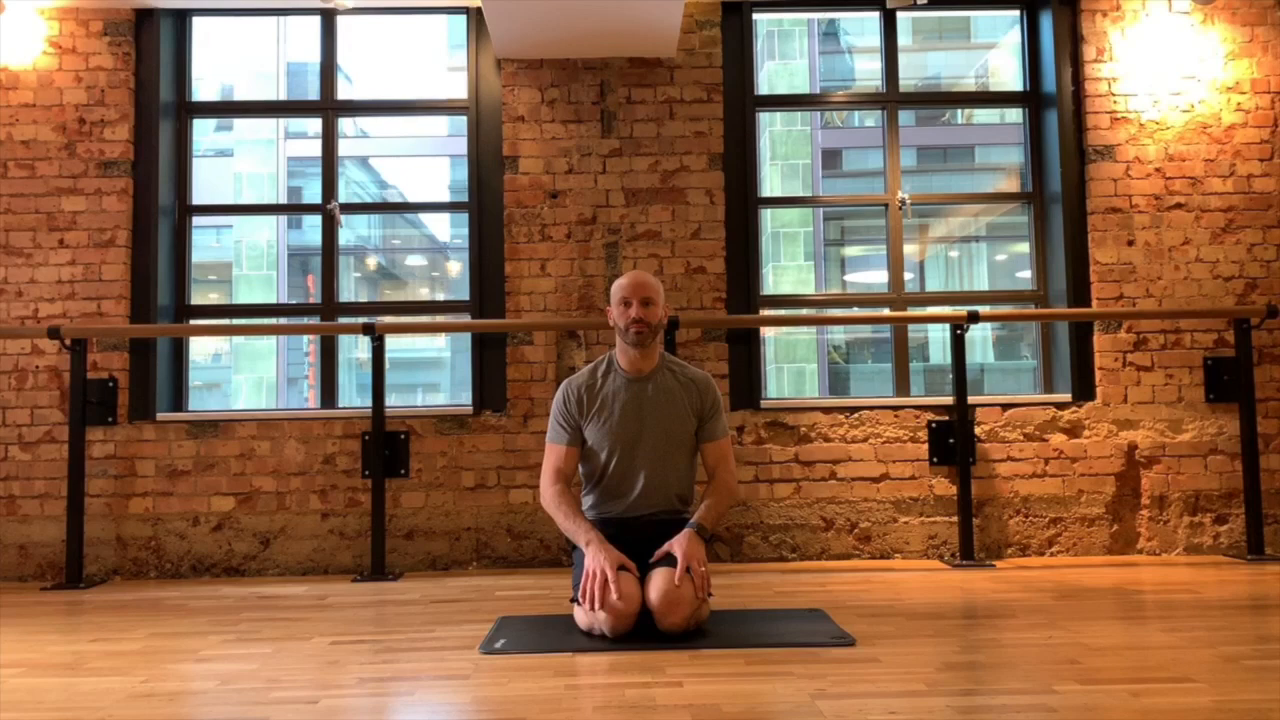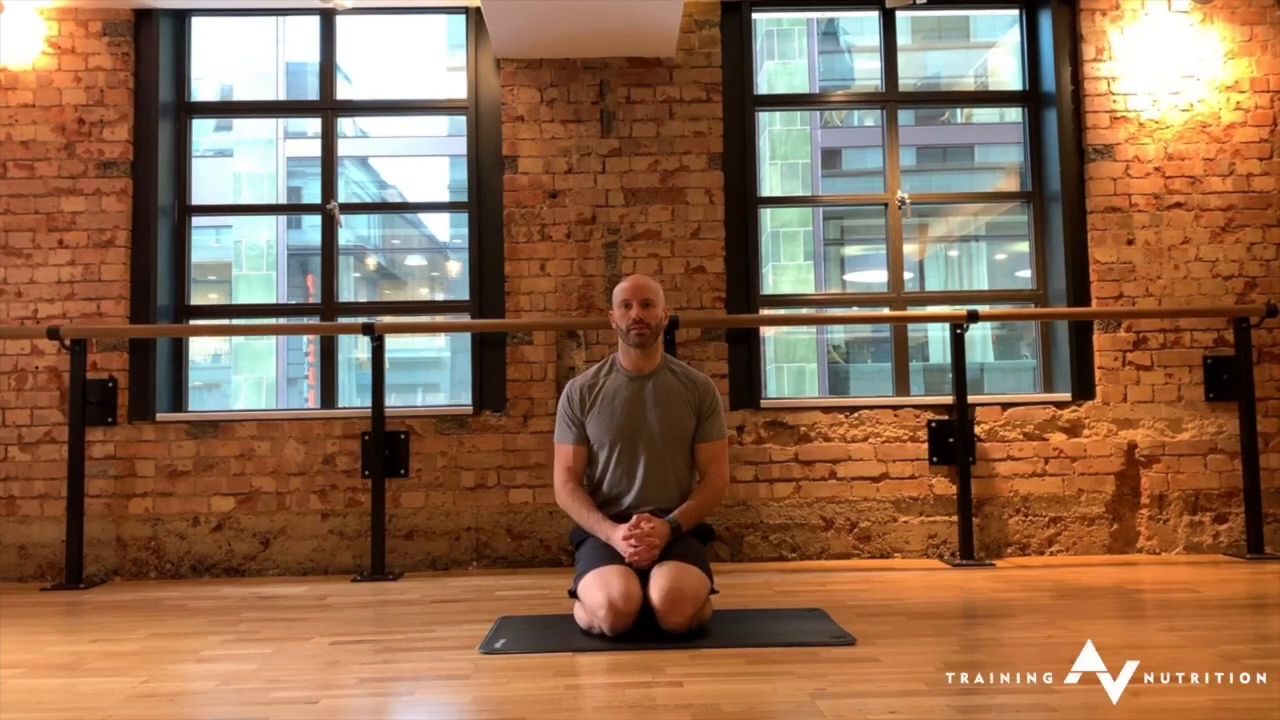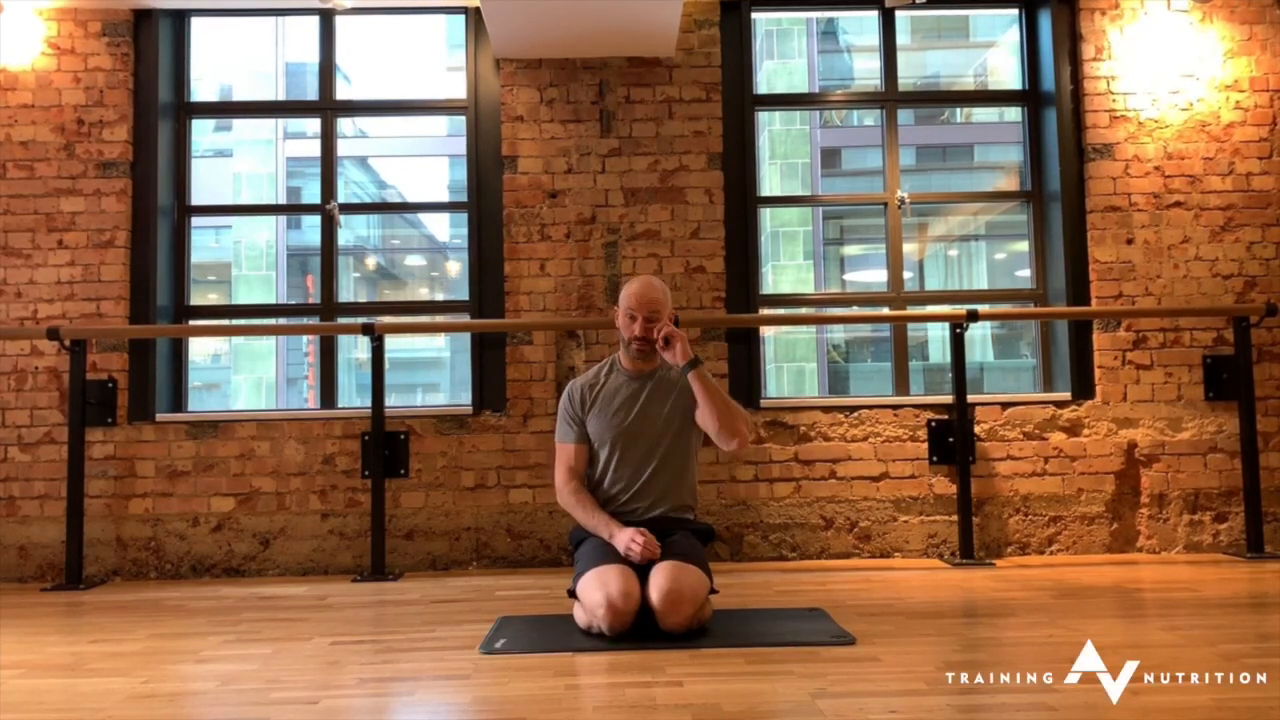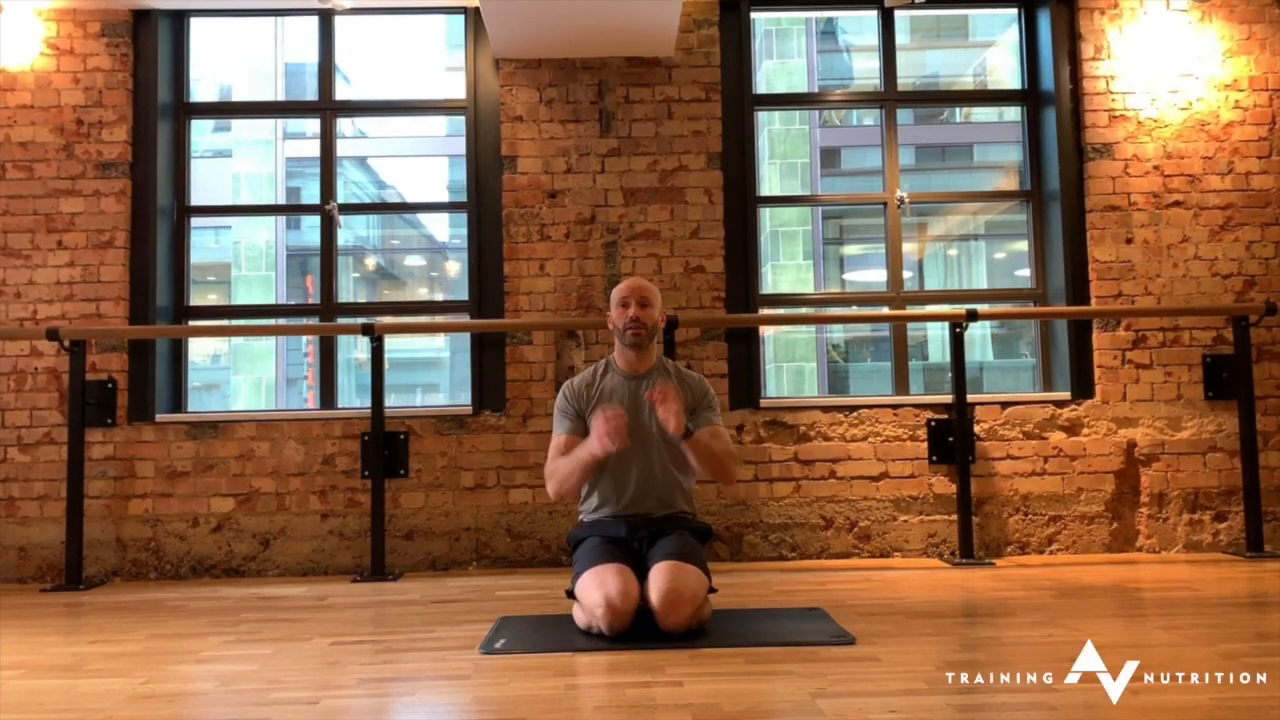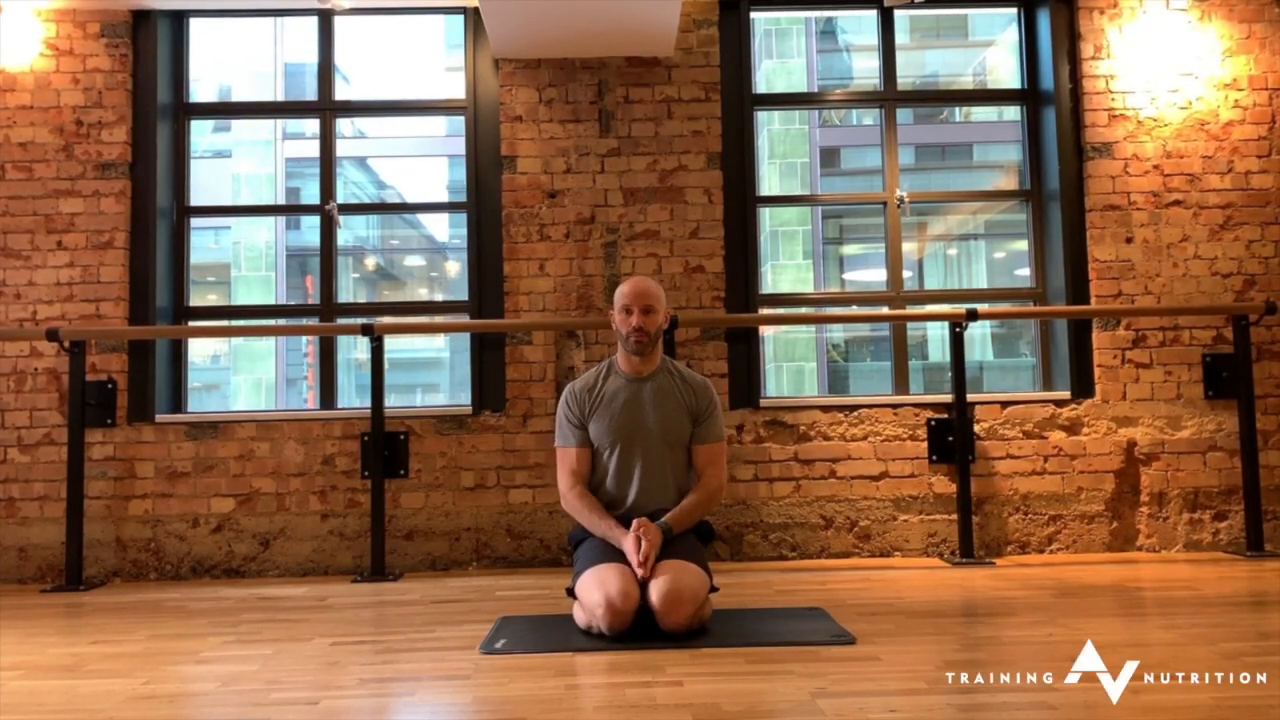
dt=1s
person 1, frame 1
left shoulder: (699, 387)
right shoulder: (576, 391)
left elbow: (723, 476)
right elbow: (553, 484)
left wrist: (694, 533)
right wrist: (594, 544)
left hip: (673, 526)
right hip: (603, 527)
left knee: (672, 611)
right knee: (614, 614)
right ankle: (586, 605)
person 1, frame 2
left shoulder: (698, 388)
right shoulder: (580, 392)
left elbow: (715, 478)
right elbow: (566, 484)
left wrist: (669, 527)
right wrist: (613, 532)
left hip: (677, 529)
right hip: (603, 530)
left knee: (675, 608)
right knee: (614, 610)
right ankle: (588, 598)
person 1, frame 3
left shoulder: (689, 383)
right shoulder: (581, 391)
left elbow: (736, 438)
right elbow: (567, 484)
left wrist: (689, 365)
right wrist: (616, 533)
left hip: (675, 528)
right hip: (604, 531)
left knee: (675, 608)
right knee: (614, 609)
left ankle: (645, 591)
right ankle: (589, 598)
person 1, frame 4
left shoulder: (693, 387)
right shoulder: (577, 391)
left elbow: (726, 470)
right elbow: (556, 484)
left wrist: (682, 431)
right wrist: (592, 447)
left hip: (672, 526)
right hip: (603, 528)
left knee: (674, 609)
right knee: (611, 609)
right ankle: (588, 596)
person 1, frame 5
left shoulder: (697, 391)
right shoulder: (580, 394)
left elbow: (712, 482)
right elbow: (571, 489)
left wrist: (661, 529)
right wrist: (623, 537)
left hip: (676, 528)
right hip: (603, 530)
left knee: (674, 610)
right knee: (612, 611)
left ankle: (650, 590)
right ankle: (587, 597)
